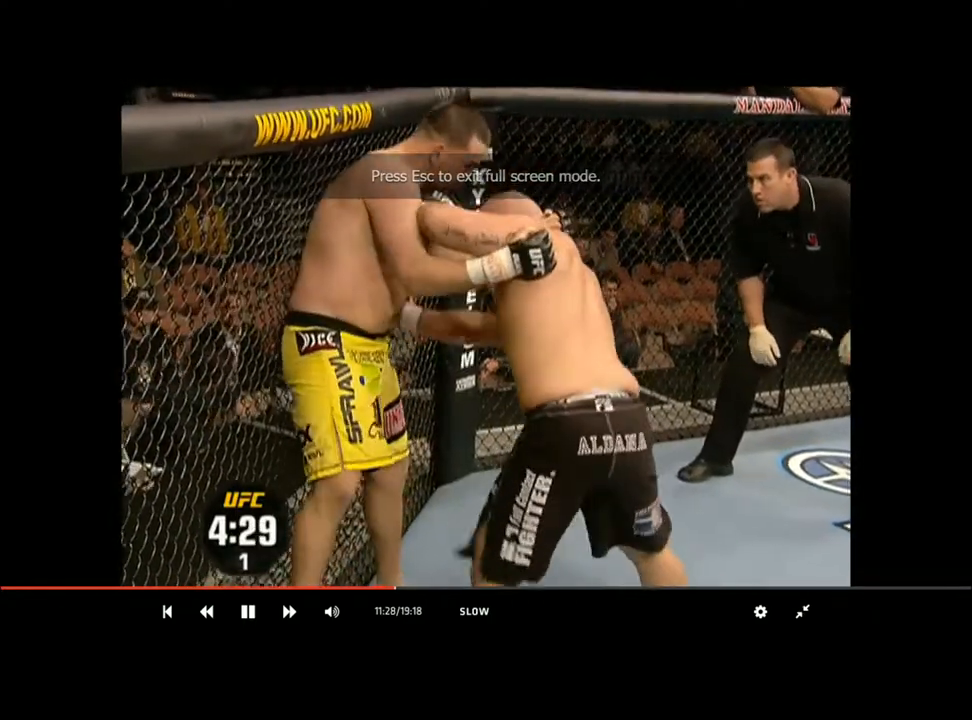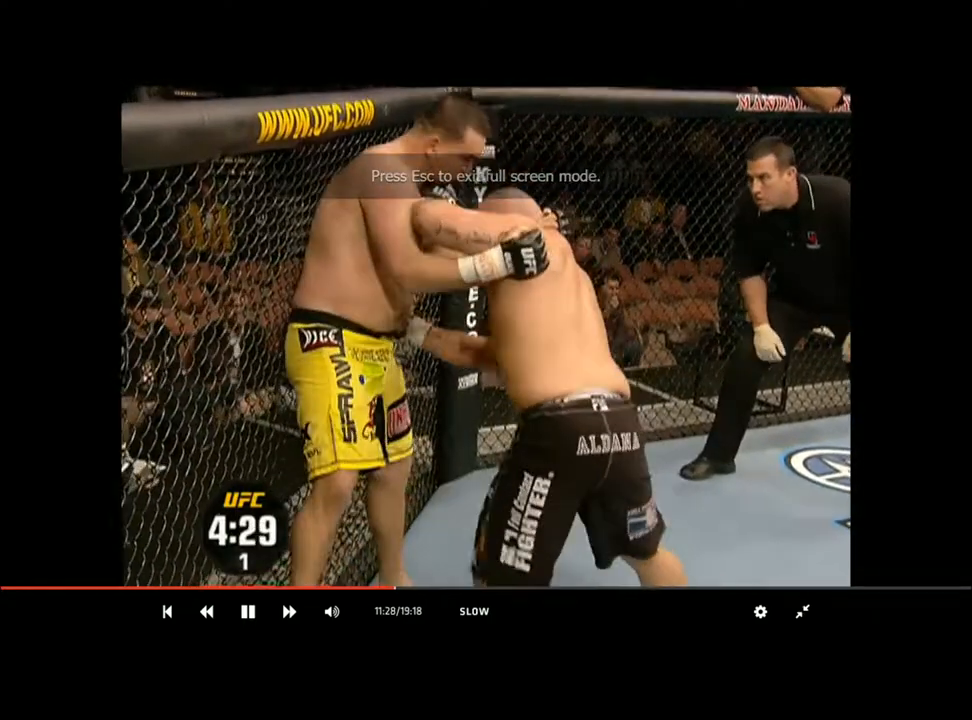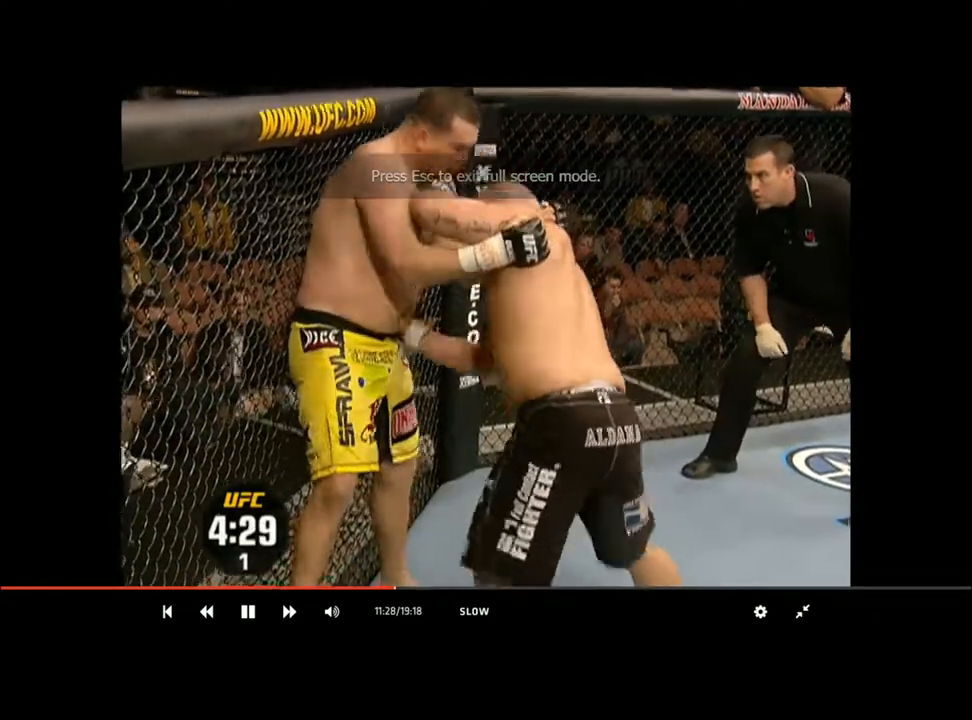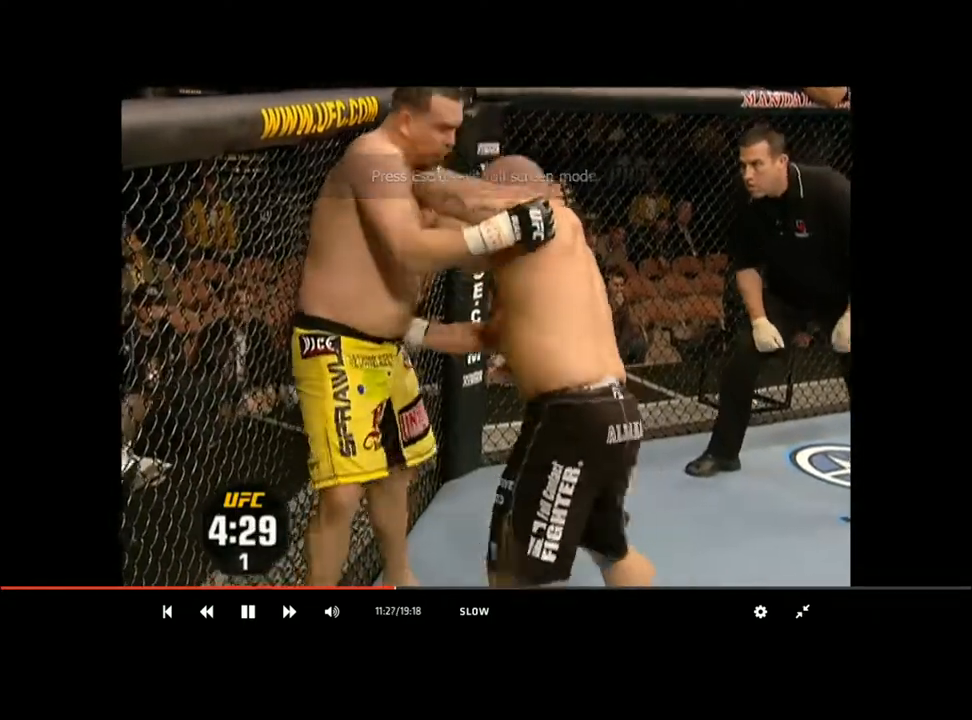
dt=0.1s
person 1, frame 1
left shoulder: (402, 182)
right shoulder: (389, 173)
right elbow: (416, 274)
right wrist: (503, 265)
left hip: (368, 347)
right hip: (325, 344)
left knee: (390, 472)
right knee: (339, 486)
left ankle: (390, 582)
person 1, frame 2
left shoulder: (404, 179)
right shoulder: (384, 170)
right elbow: (408, 272)
right wrist: (496, 262)
left hip: (373, 346)
right hip: (328, 342)
left knee: (393, 470)
right knee: (336, 485)
left ankle: (394, 582)
person 1, frame 3
left shoulder: (410, 175)
right shoulder: (378, 163)
right elbow: (406, 263)
right wrist: (496, 249)
left hip: (383, 347)
right hip: (333, 343)
left knee: (397, 469)
right knee: (337, 486)
left ankle: (396, 580)
person 1, frame 4
left shoulder: (409, 169)
right shoulder: (374, 158)
right elbow: (412, 253)
right wrist: (502, 230)
left hip: (385, 350)
right hip: (335, 348)
left knee: (396, 471)
right knee: (342, 496)
left ankle: (398, 580)
person 2, frame 1
left shoulder: (548, 244)
right shoulder: (573, 275)
right elbow: (478, 329)
right wrist: (411, 315)
left hip: (563, 431)
right hip: (627, 424)
left knee: (494, 572)
right knee: (651, 546)
person 2, frame 2
left shoulder: (539, 244)
right shoulder: (568, 278)
right elbow: (485, 354)
right wrist: (417, 330)
left hip: (560, 431)
right hip: (620, 424)
left knee: (496, 576)
right knee: (646, 550)
person 2, frame 3
right shoulder: (552, 268)
right elbow: (484, 358)
right wrist: (413, 333)
left hip: (559, 423)
right hip: (614, 418)
left knee: (496, 570)
right knee: (634, 550)
person 2, frame 4
left shoulder: (549, 219)
right elbow: (491, 334)
left hip: (571, 417)
right hip: (618, 412)
left knee: (514, 570)
right knee: (610, 550)
person 3, frame 1
left shoulder: (838, 201)
right shoulder: (749, 214)
right elbow: (748, 273)
left wrist: (851, 333)
right wrist: (757, 328)
left hip: (843, 303)
right hip: (788, 299)
right knee: (741, 365)
right ankle: (716, 457)
person 3, frame 2
left shoulder: (838, 200)
right shoulder: (750, 212)
right elbow: (750, 273)
left wrist: (851, 332)
right wrist: (762, 327)
left hip: (844, 300)
right hip: (791, 297)
right knee: (744, 363)
right ankle: (719, 455)
person 3, frame 3
left shoulder: (837, 198)
right shoulder: (751, 212)
right elbow: (751, 272)
left wrist: (851, 327)
right wrist: (763, 325)
left hip: (843, 300)
right hip: (790, 297)
right knee: (743, 362)
right ankle: (721, 453)
person 3, frame 4
left shoulder: (831, 190)
right shoulder: (746, 205)
left elbow: (846, 255)
right elbow: (746, 266)
left wrist: (848, 317)
right wrist: (758, 319)
left hip: (840, 296)
right hip: (783, 293)
left knee: (848, 365)
right knee: (740, 359)
right ankle: (723, 451)
